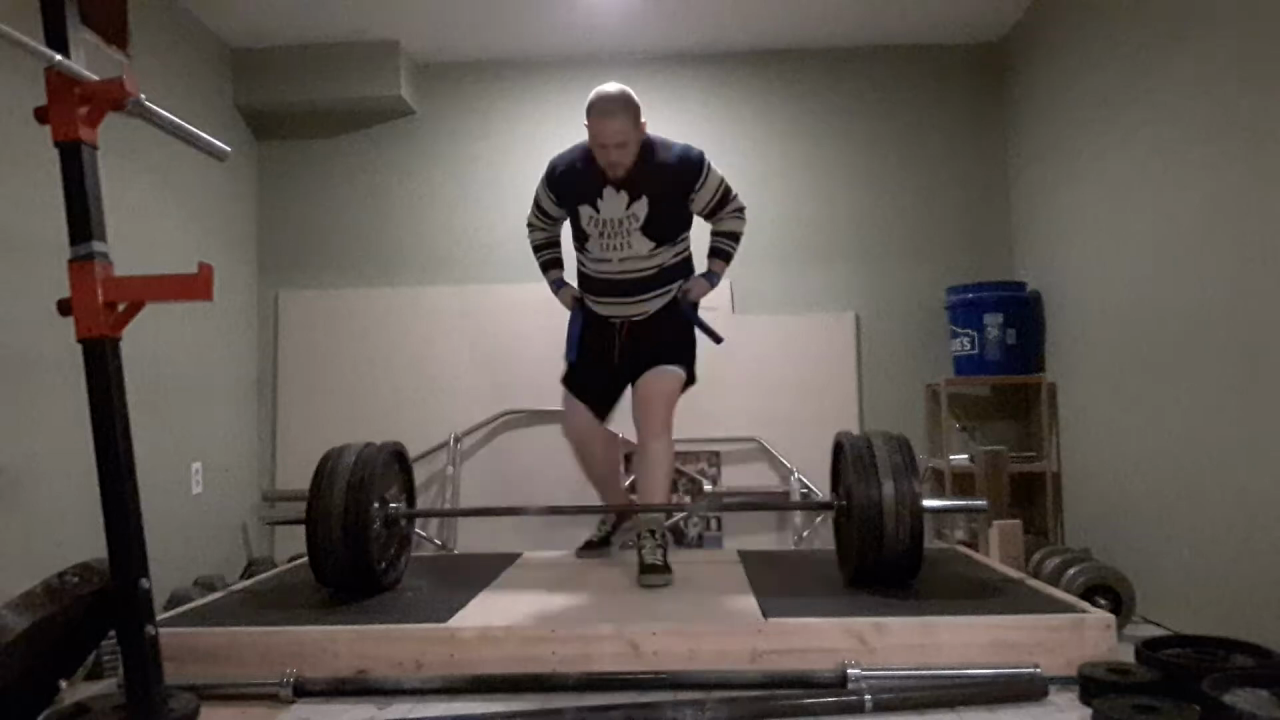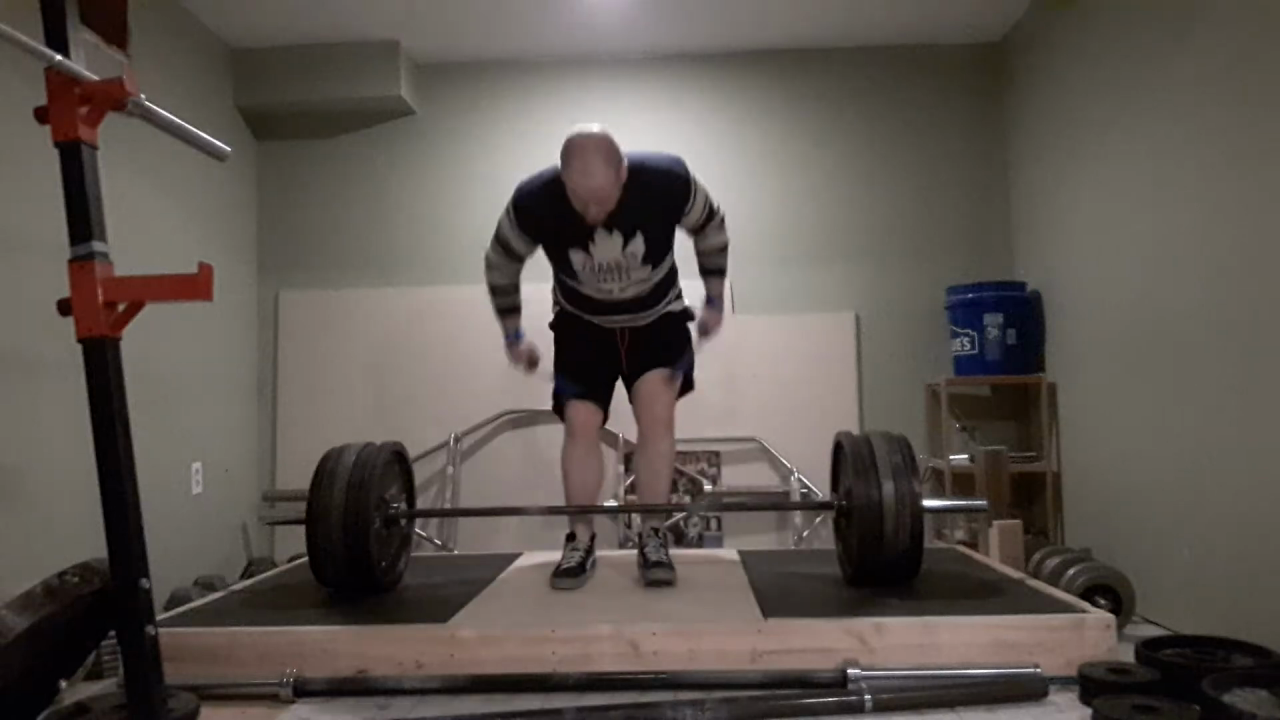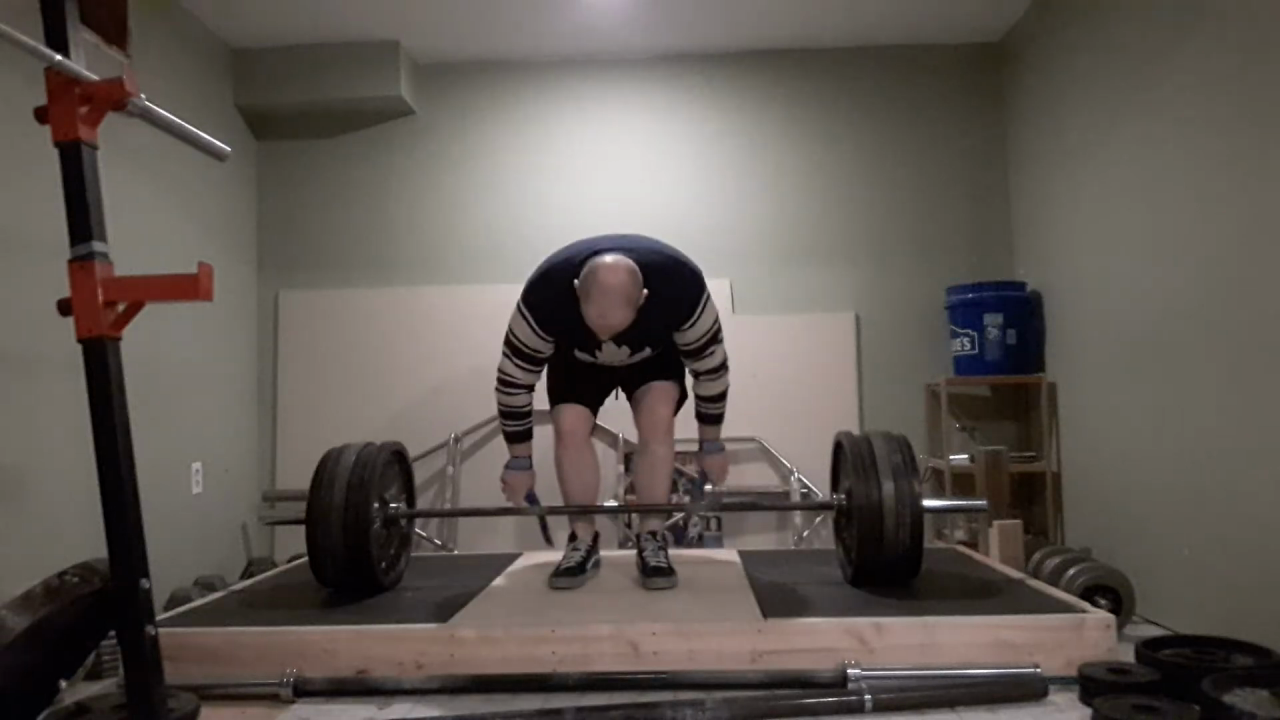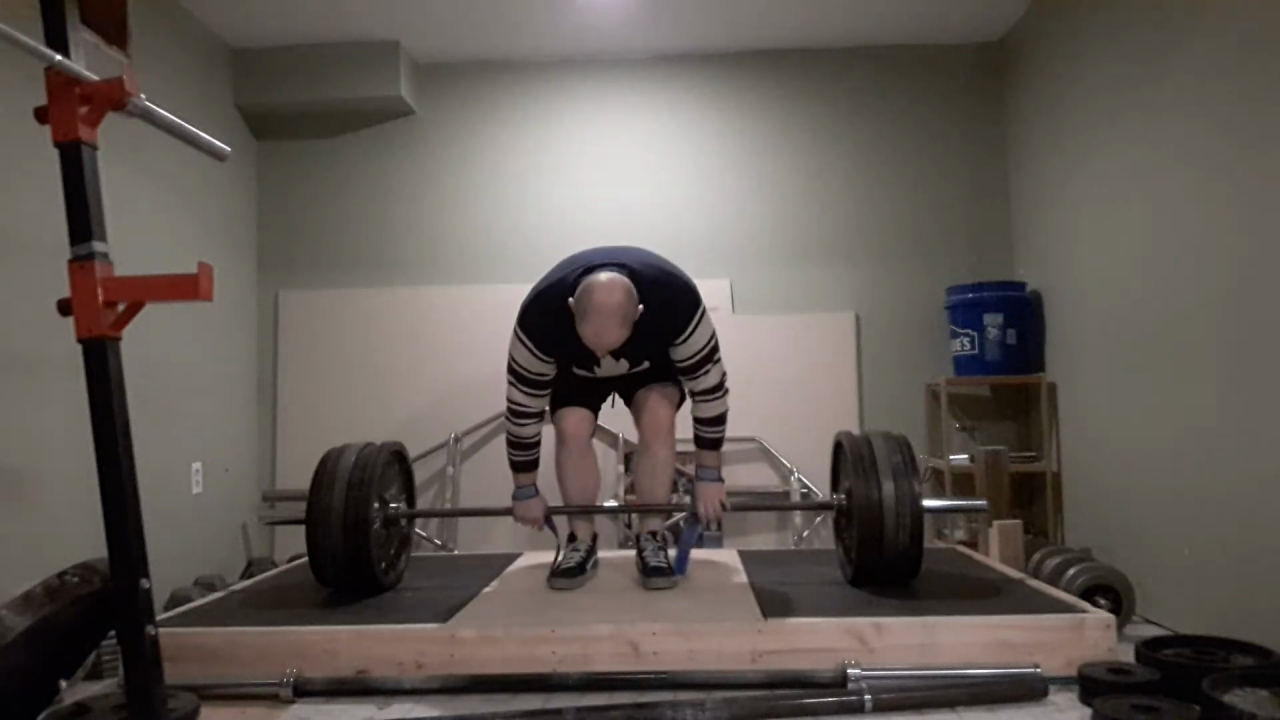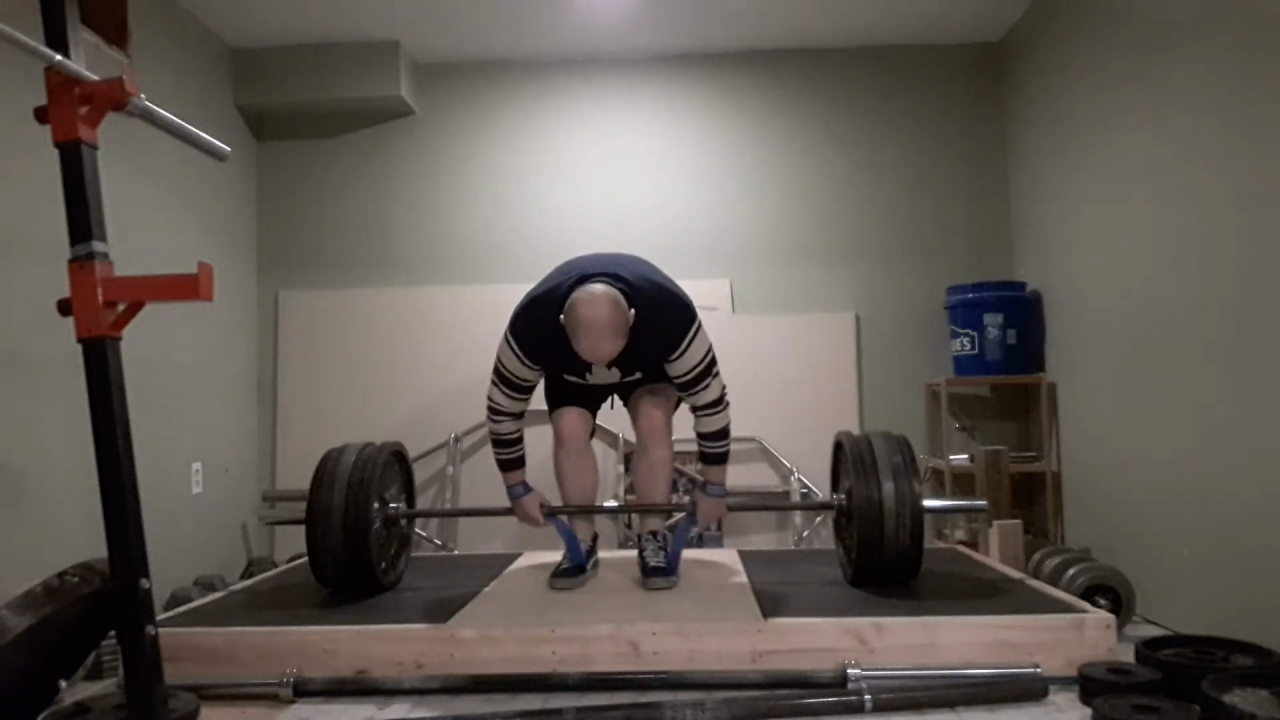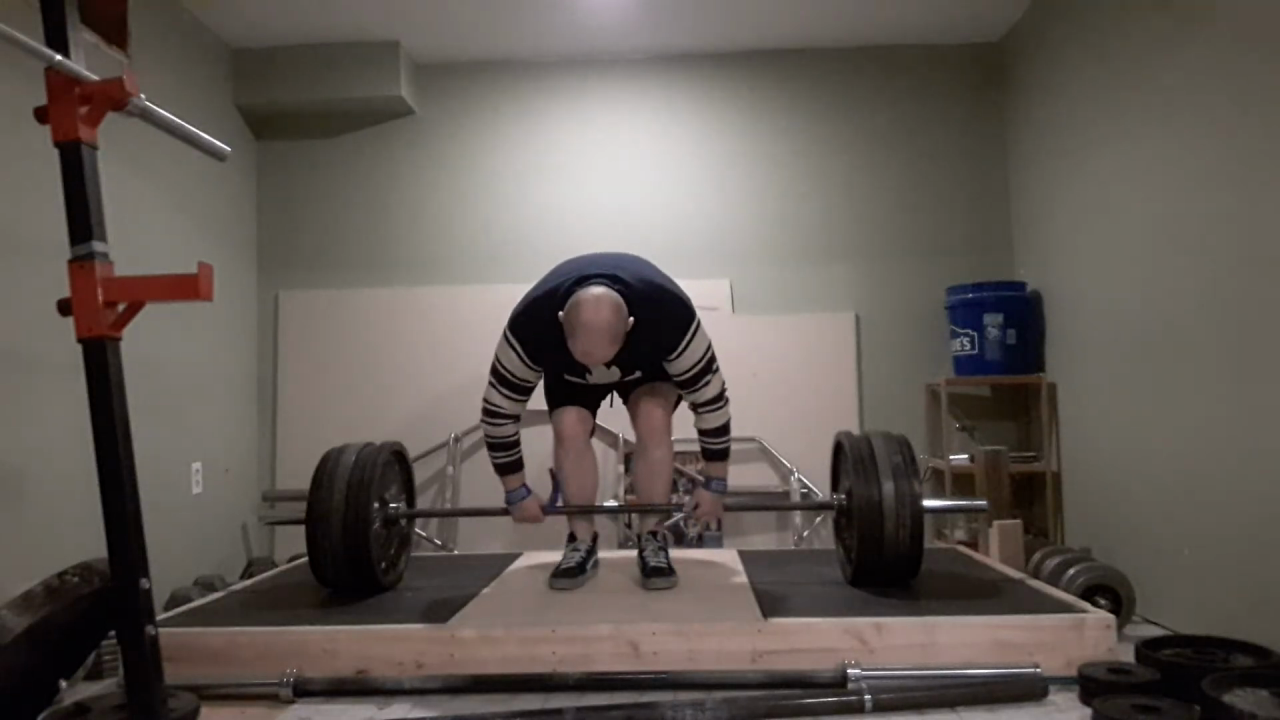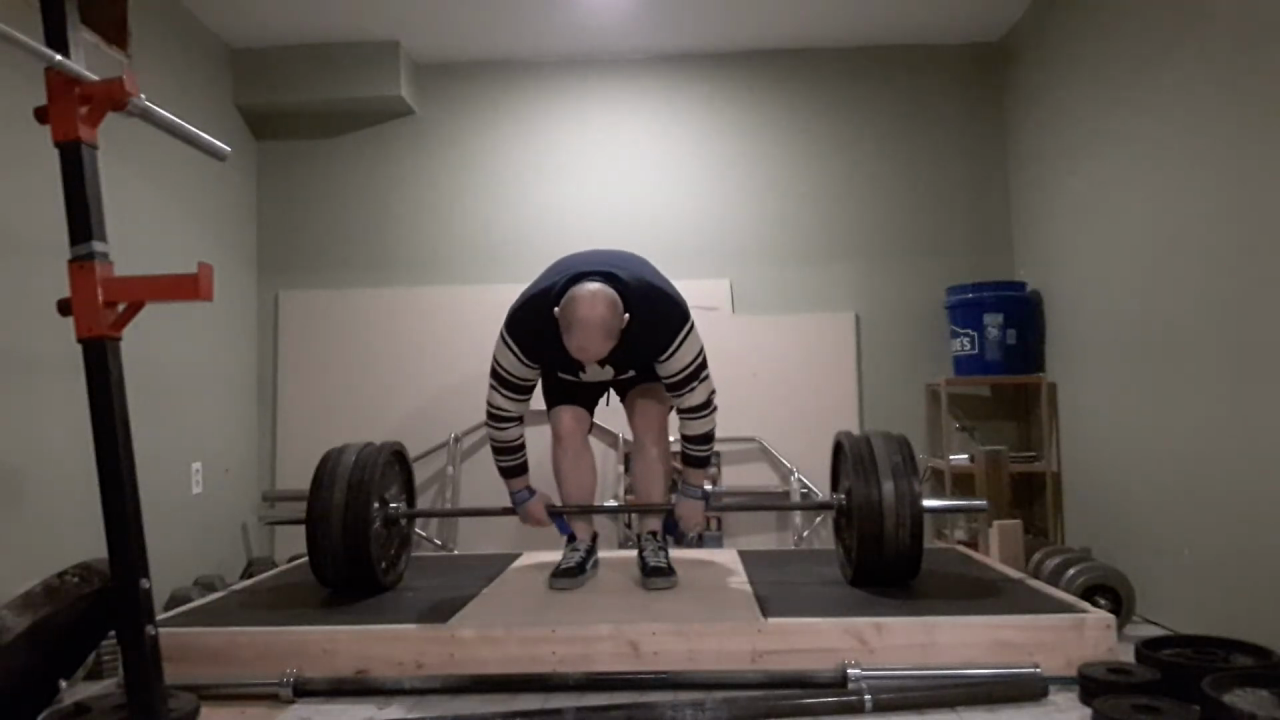
dt=0.5s
person 1, frame 1
left shoulder: (682, 164)
right shoulder: (563, 172)
left elbow: (731, 212)
right elbow: (540, 227)
left wrist: (713, 272)
right wrist: (557, 282)
left hip: (664, 316)
right hip: (597, 320)
left knee: (653, 420)
right knee: (581, 425)
left ankle: (652, 537)
right ankle: (620, 512)
person 1, frame 2
left shoulder: (668, 180)
right shoulder: (533, 201)
left elbow: (712, 228)
right elbow: (500, 264)
left wrist: (713, 300)
right wrist: (513, 334)
left hip: (656, 321)
right hip: (581, 327)
left knee: (656, 417)
right knee: (581, 425)
left ankle: (653, 537)
right ankle: (581, 540)
person 1, frame 3
left shoulder: (681, 284)
right shoulder: (545, 293)
left elbow: (711, 367)
right elbow: (513, 379)
left wrist: (711, 445)
right wrist: (520, 462)
left hip: (654, 352)
right hip: (575, 358)
left knee: (657, 421)
right knee: (570, 427)
left ankle: (651, 539)
right ankle: (583, 541)
person 1, frame 4
left shoulder: (676, 298)
right shoulder: (541, 313)
left elbow: (709, 386)
right elbow: (523, 407)
left wrist: (708, 475)
right wrist: (525, 490)
left hip: (651, 359)
left knee: (658, 421)
right knee: (572, 430)
left ankle: (651, 540)
right ankle: (582, 541)
person 1, frame 5
left shoulder: (670, 313)
right shoulder: (532, 321)
left elbow: (711, 401)
right elbow: (503, 408)
left wrist: (714, 489)
right wrist: (517, 489)
left hip: (649, 361)
left knee: (654, 422)
right knee: (569, 430)
left ankle: (653, 540)
right ankle: (582, 542)
person 1, frame 6
left shoulder: (669, 313)
right shoulder: (531, 322)
left elbow: (711, 398)
right elbow: (499, 410)
left wrist: (715, 484)
right wrist: (516, 491)
left hip: (648, 359)
left knee: (654, 421)
right knee: (569, 429)
left ankle: (653, 540)
right ankle: (582, 541)
person 1, frame 7
left shoulder: (664, 313)
right shoulder: (526, 321)
left elbow: (698, 405)
right elbow: (503, 412)
left wrist: (693, 491)
right wrist: (521, 493)
left hip: (642, 356)
left knee: (650, 423)
right knee: (567, 428)
left ankle: (652, 540)
right ankle: (581, 541)
